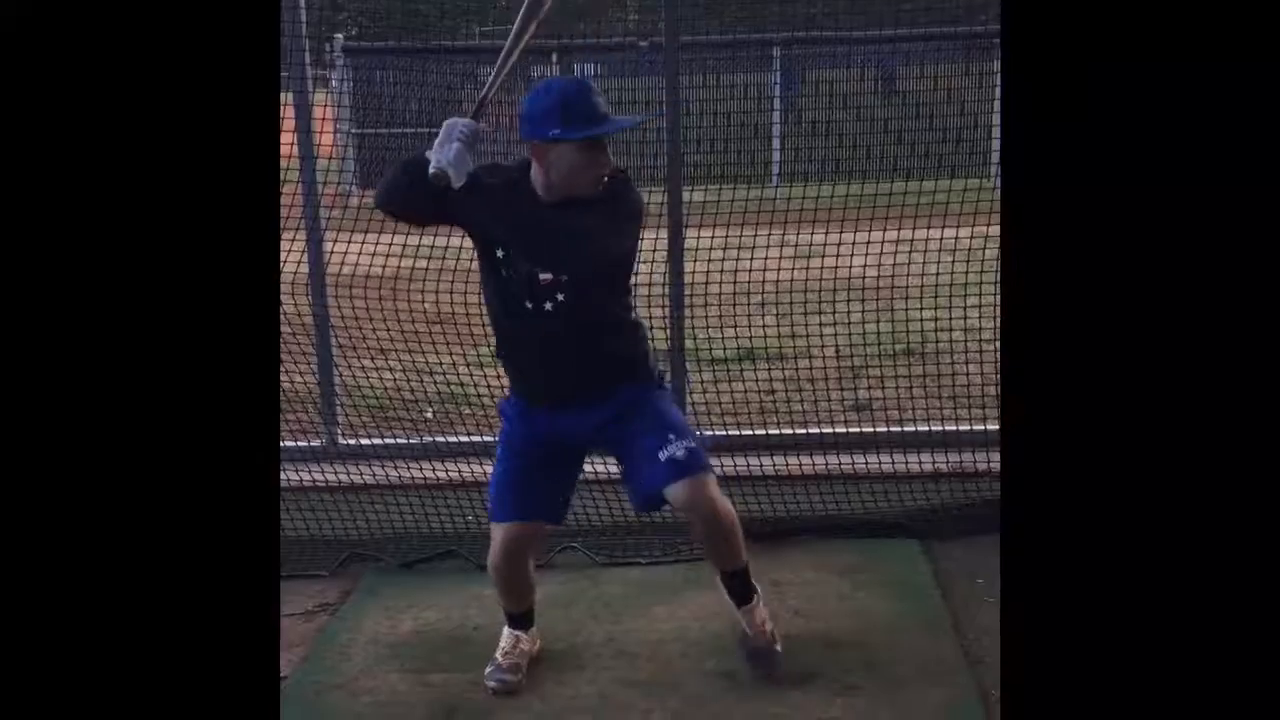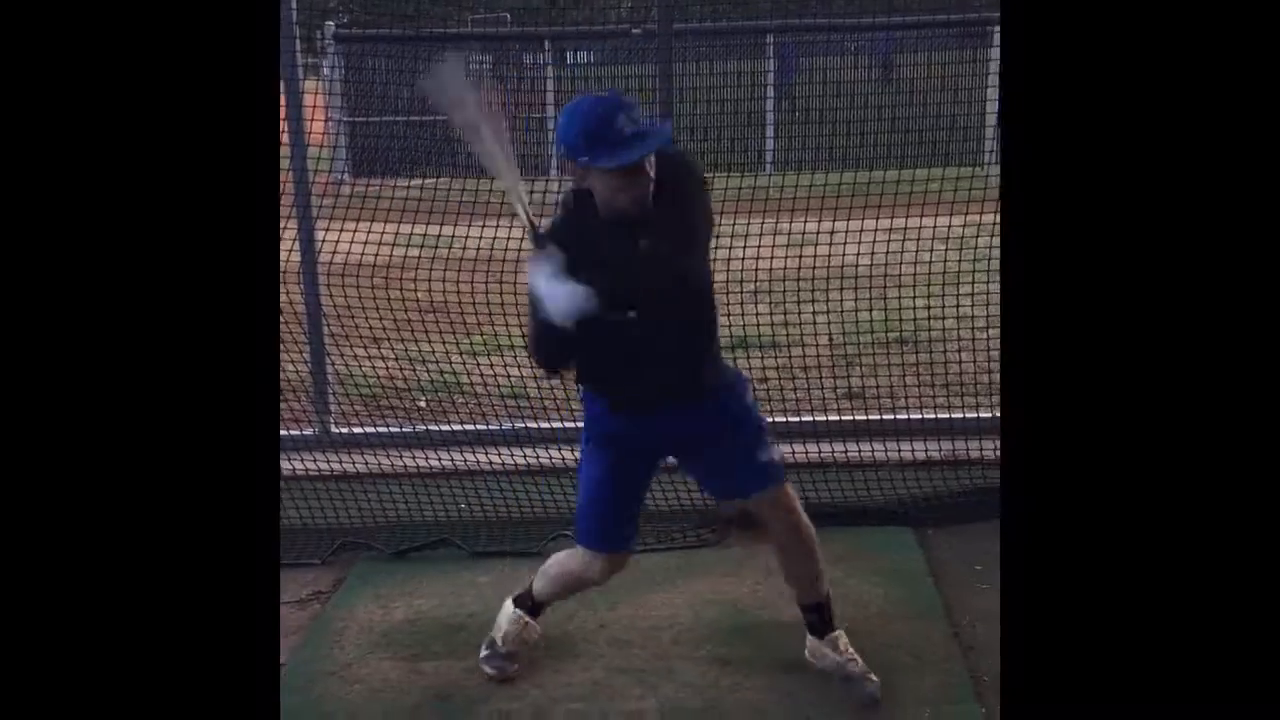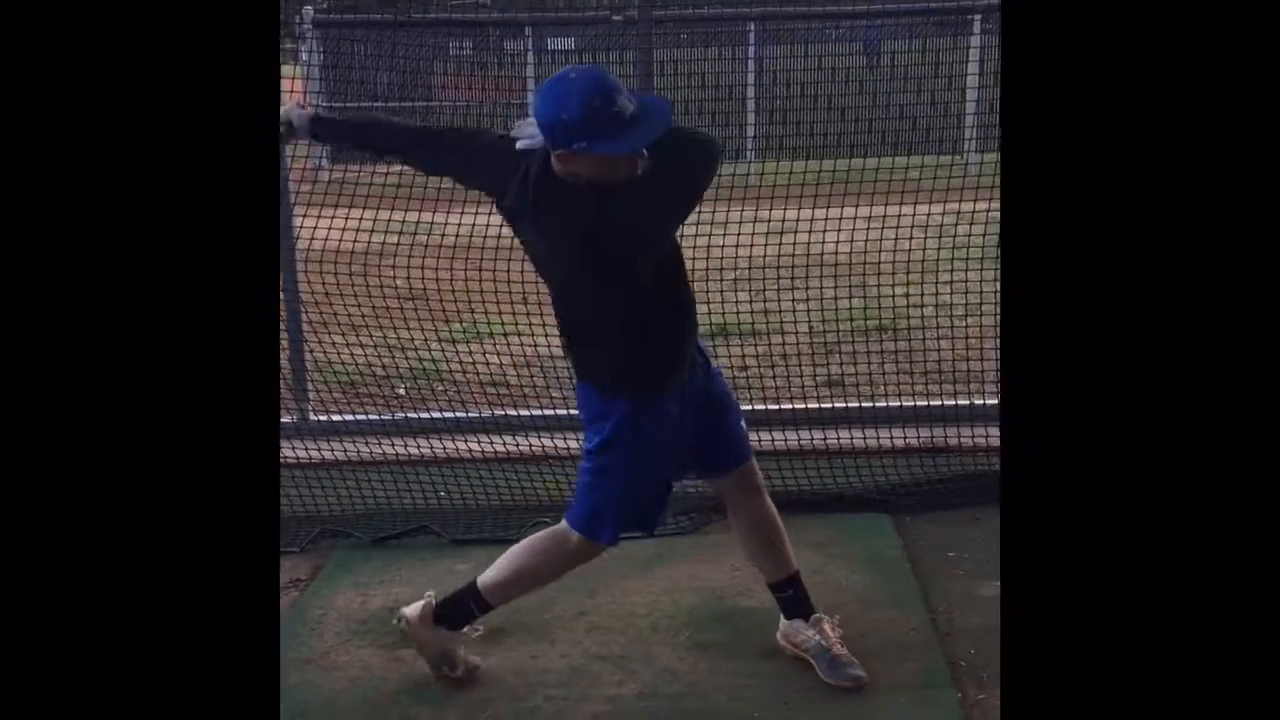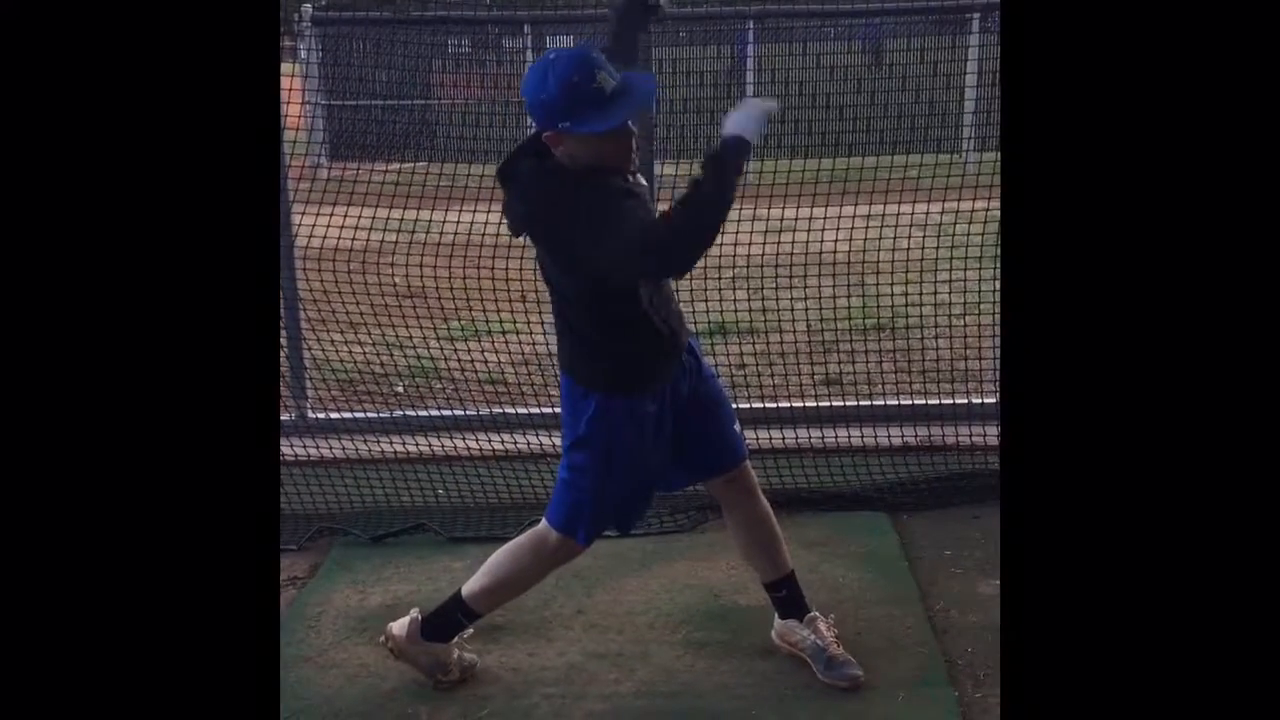
dt=0.5s
person 1, frame 1
left shoulder: (618, 200)
right shoulder: (496, 186)
left elbow: (566, 251)
right elbow: (392, 200)
left wrist: (467, 186)
right wrist: (435, 162)
left hip: (625, 388)
right hip: (538, 403)
left knee: (701, 500)
right knee: (510, 541)
left ankle: (746, 602)
right ankle: (520, 631)
person 1, frame 2
left shoulder: (676, 179)
right shoulder: (565, 241)
left elbow: (665, 278)
right elbow: (552, 356)
left wrist: (589, 296)
right wrist: (561, 304)
left hip: (700, 383)
right hip: (622, 409)
left knee: (779, 509)
right knee: (598, 559)
left ankle: (823, 638)
right ankle: (523, 610)
person 1, frame 3
left shoulder: (516, 167)
right shoulder: (617, 220)
left elbow: (420, 143)
right elbow: (700, 152)
left wrist: (313, 122)
left hip: (678, 359)
right hip: (634, 392)
left knee: (742, 482)
right knee: (585, 535)
left ankle: (801, 622)
right ankle: (438, 619)
person 1, frame 4
left shoulder: (585, 156)
right shoulder: (569, 206)
right elbow: (672, 251)
right wrist: (734, 139)
left hip: (669, 357)
right hip: (614, 388)
left knee: (737, 482)
right knee: (568, 535)
left ankle: (793, 619)
right ankle: (424, 631)
